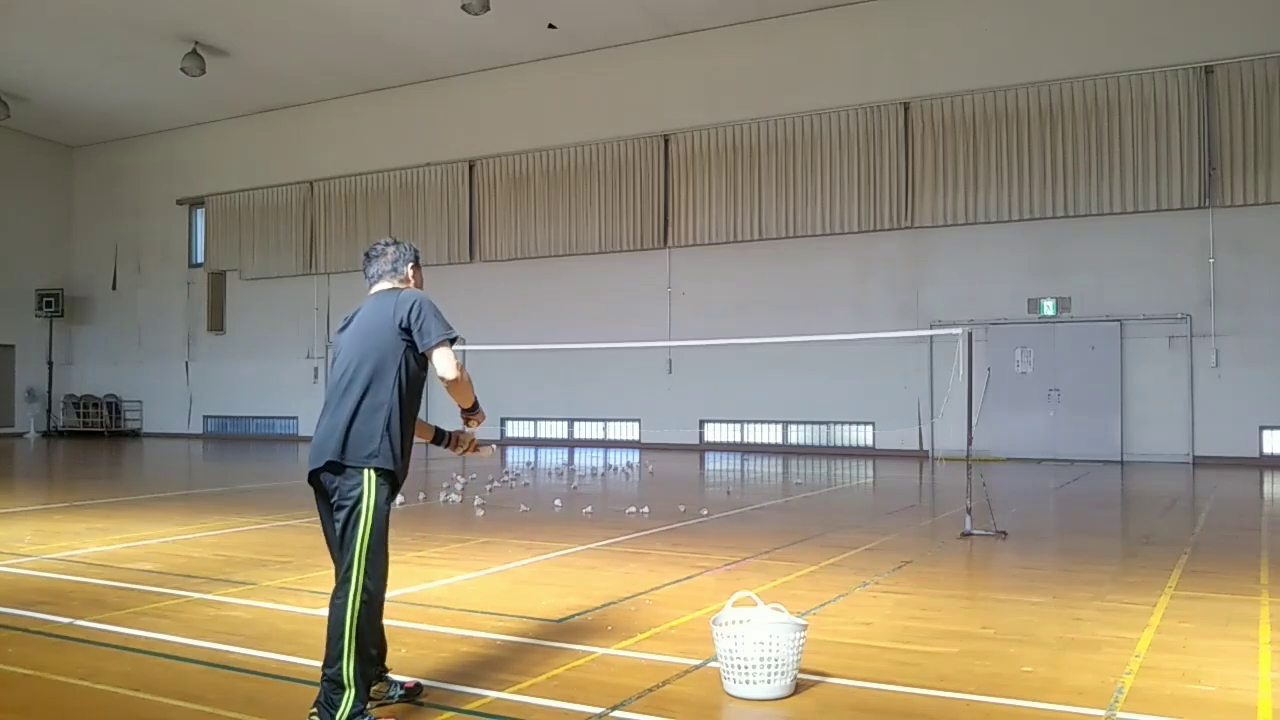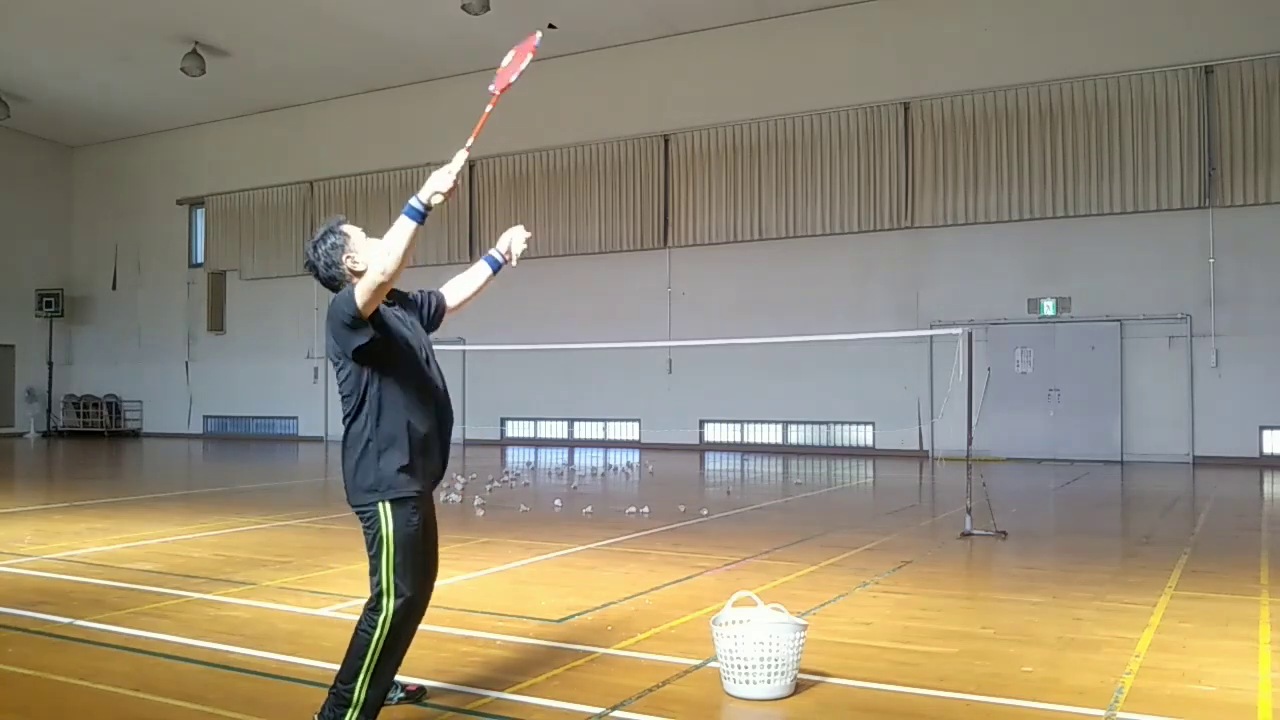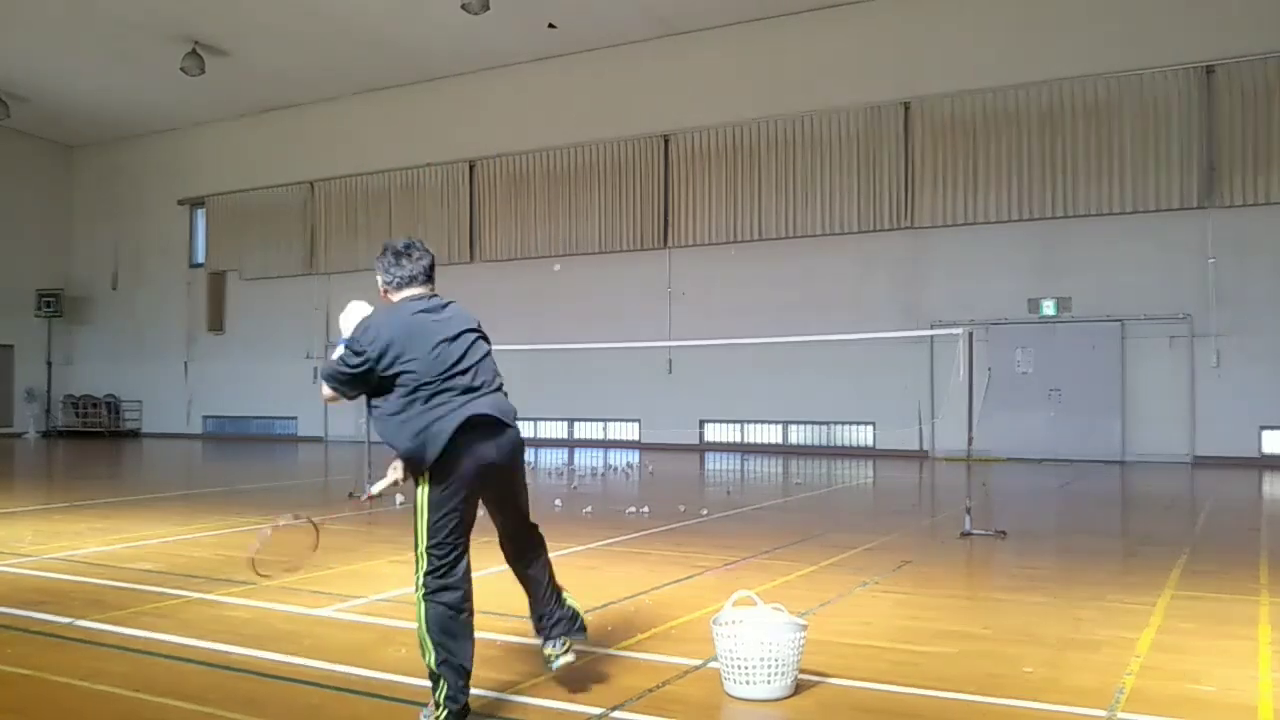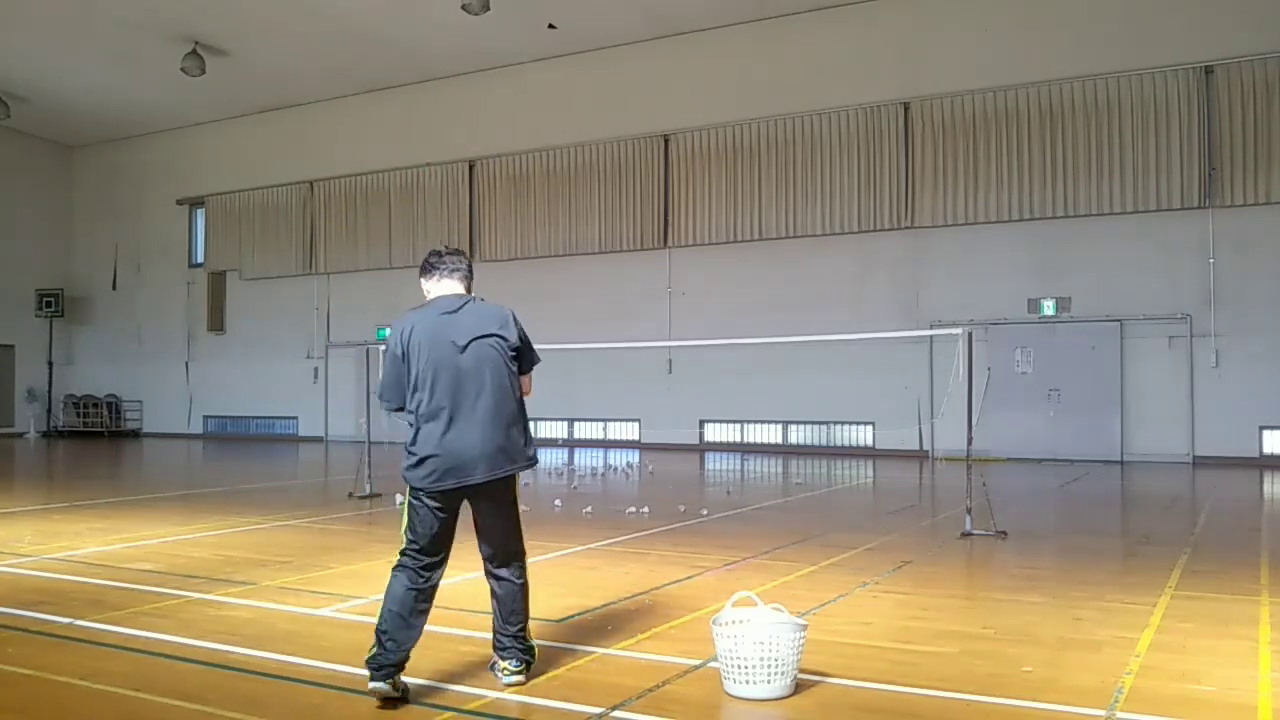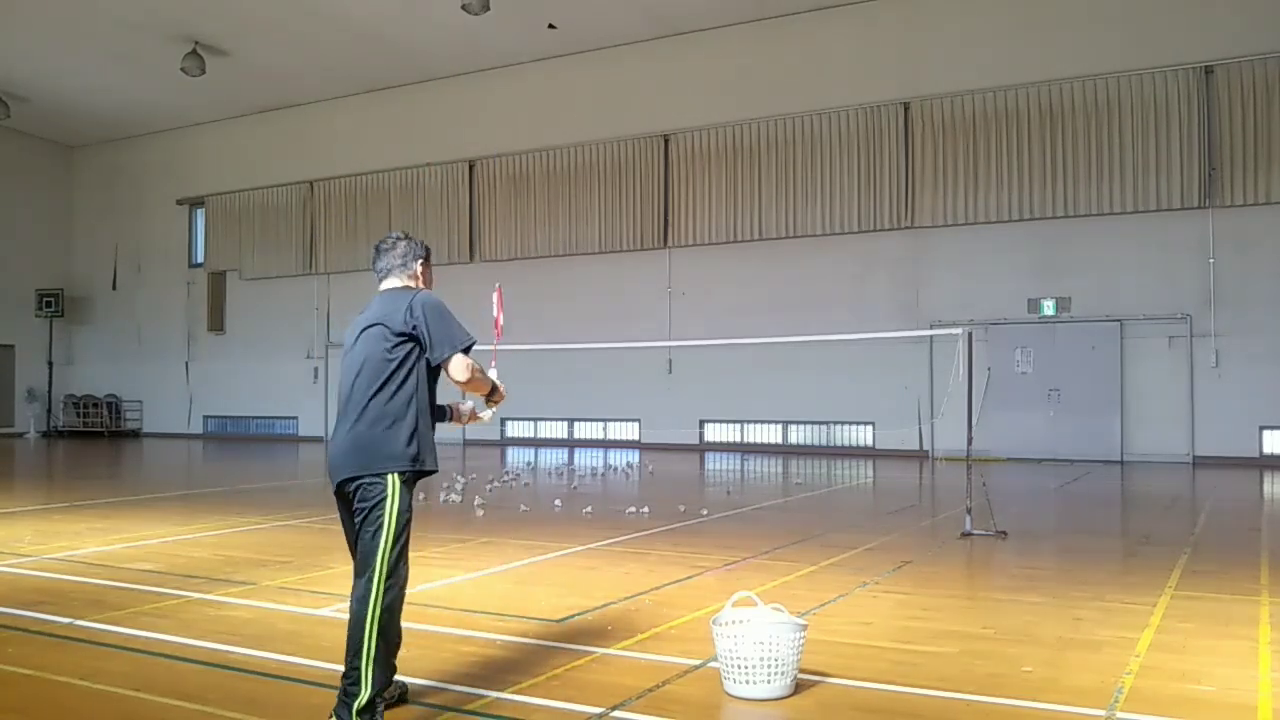
dt=1s
person 1, frame 1
left shoulder: (354, 322)
right shoulder: (413, 303)
right elbow: (450, 372)
left wrist: (444, 437)
right wrist: (472, 411)
left hip: (330, 460)
right hip: (362, 464)
left knee: (361, 578)
right knee: (359, 582)
left ankle: (371, 679)
person 1, frame 2
left shoulder: (402, 307)
right shoulder: (348, 309)
left elbow: (450, 295)
right elbow: (380, 276)
left wrist: (497, 258)
right wrist: (421, 203)
left hip: (412, 478)
right hip: (385, 483)
left knee: (415, 589)
right knee: (395, 598)
person 1, frame 3
left shoulder: (375, 330)
right shoulder: (458, 316)
left elbow: (332, 390)
left wrist: (349, 335)
left hip: (444, 459)
right hip: (498, 442)
left knee: (442, 582)
right knee: (522, 543)
right ankle: (559, 631)
person 1, frame 4
left shoulder: (408, 327)
right shoulder: (503, 318)
left elbow: (396, 401)
right elbow: (524, 386)
left hip: (432, 463)
right hip: (495, 459)
left knee: (416, 566)
right knee: (506, 562)
left ankle: (386, 666)
right ankle: (513, 657)
person 1, frame 5
left shoulder: (363, 320)
right shoulder: (421, 304)
right elbow: (462, 372)
left wrist: (448, 412)
right wrist: (492, 390)
left hip: (347, 461)
right hip: (385, 463)
left knee: (373, 578)
right knee: (380, 582)
